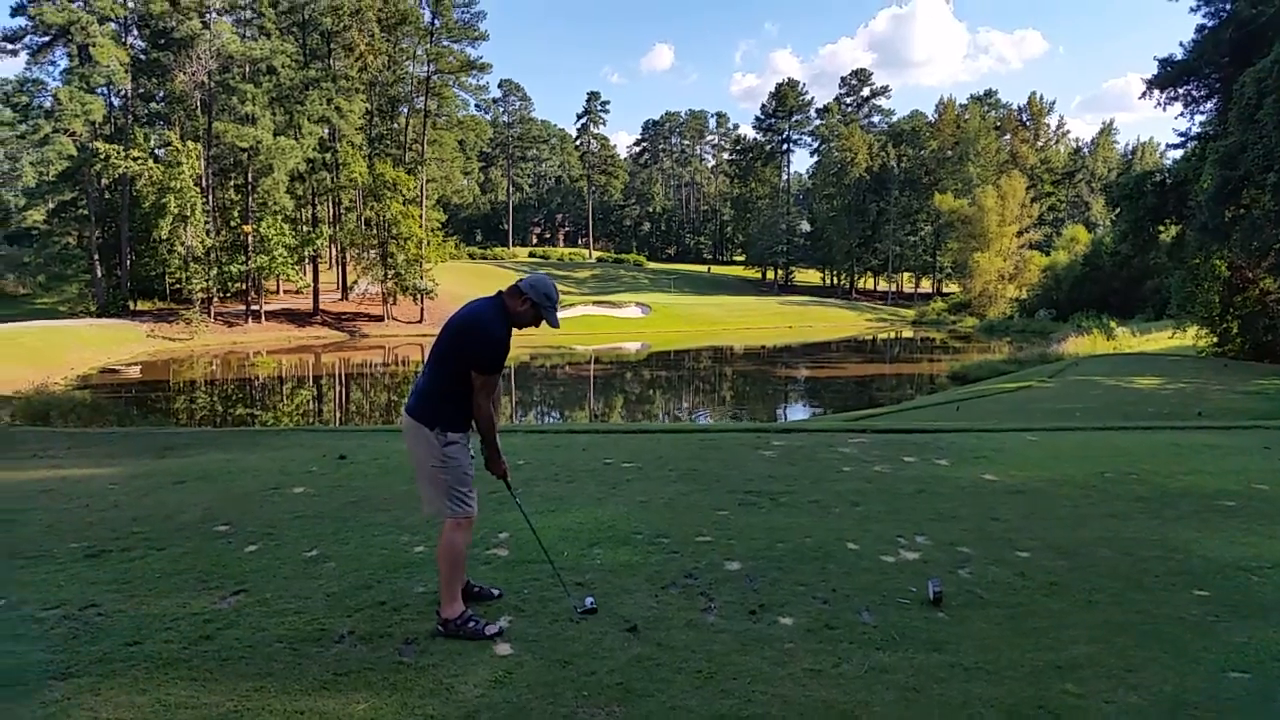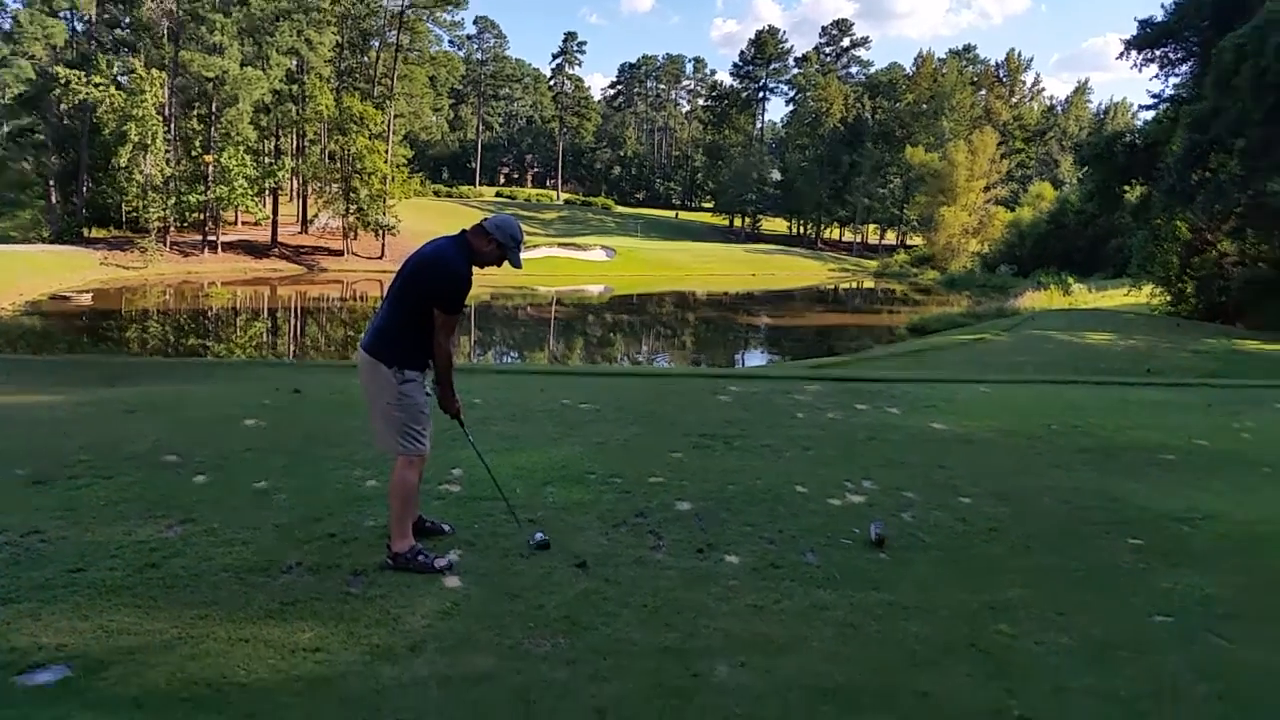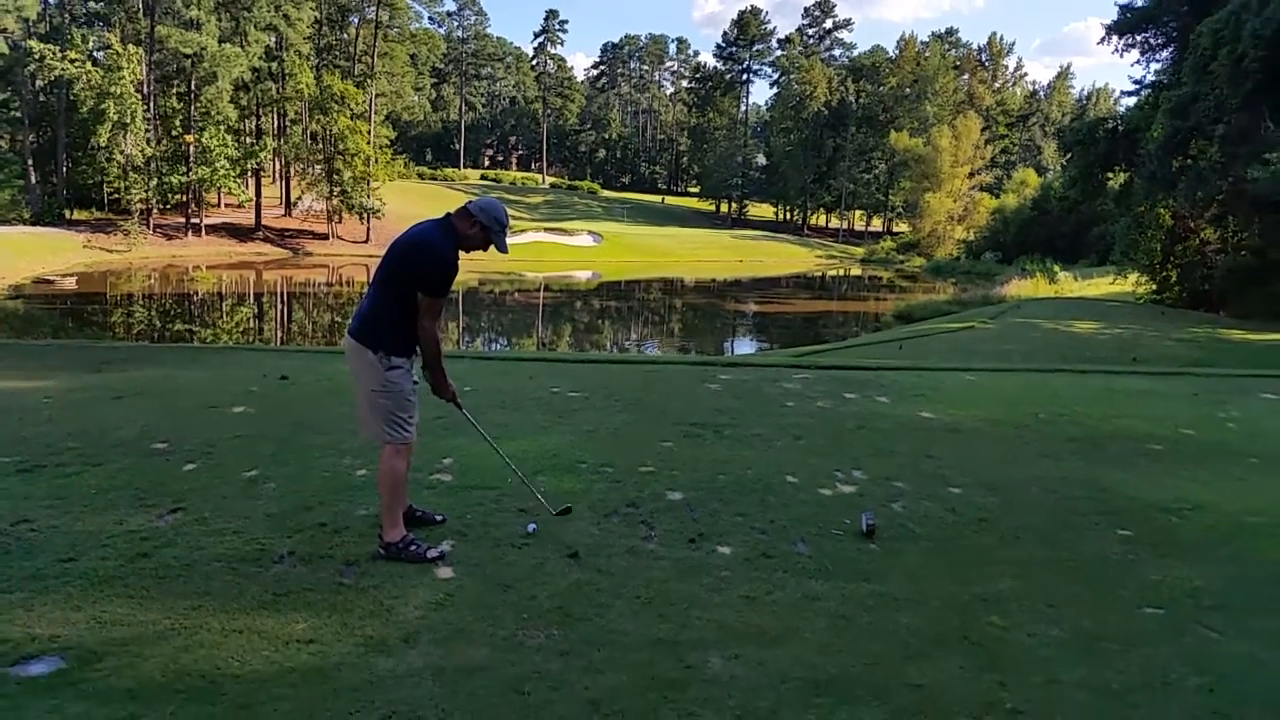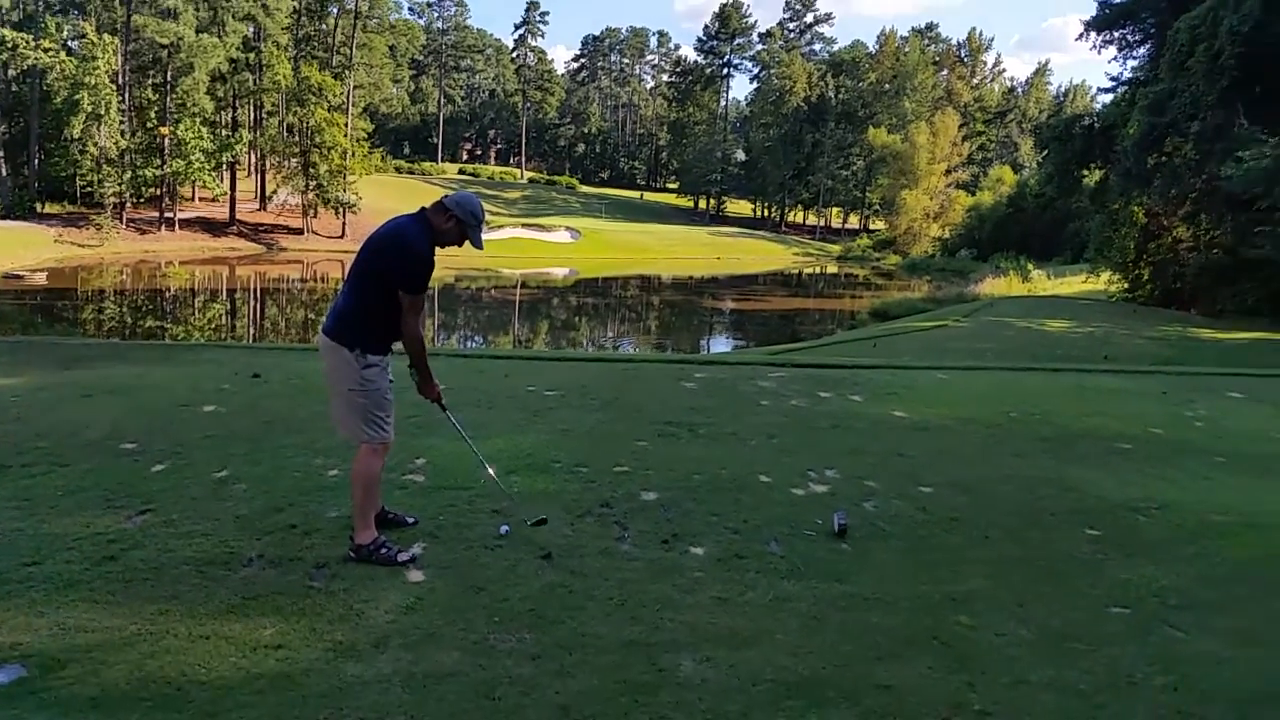
dt=0.2s
person 1, frame 1
left shoulder: (487, 312)
right shoulder: (491, 329)
left elbow: (488, 389)
right elbow: (481, 399)
left wrist: (492, 441)
right wrist: (493, 454)
left hip: (438, 418)
right hip: (436, 425)
left knee: (460, 509)
right knee: (459, 516)
left ankle: (458, 583)
right ankle: (451, 612)
person 1, frame 2
left shoulder: (449, 251)
right shoulder: (453, 268)
left elbow: (440, 331)
right elbow: (441, 339)
left wrist: (444, 384)
right wrist: (447, 393)
left hip: (392, 355)
right hip: (393, 362)
left knee: (414, 446)
right knee: (411, 453)
left ankle: (409, 518)
right ankle: (401, 546)
person 1, frame 3
left shoulder: (434, 234)
right shoulder: (439, 251)
right elbow: (426, 323)
left wrist: (431, 368)
right wrist: (438, 377)
left hip: (380, 342)
right hip: (380, 349)
left knee: (402, 434)
right knee: (398, 441)
left ankle: (400, 508)
right ankle: (393, 536)
person 1, frame 4
left shoulder: (409, 230)
right shoulder: (415, 246)
left elbow: (407, 312)
right elbow: (410, 319)
left wrist: (417, 369)
right wrist: (425, 377)
left hip: (356, 340)
right hip: (355, 347)
left knee: (376, 435)
right knee: (374, 440)
left ankle: (372, 510)
right ankle: (364, 539)
